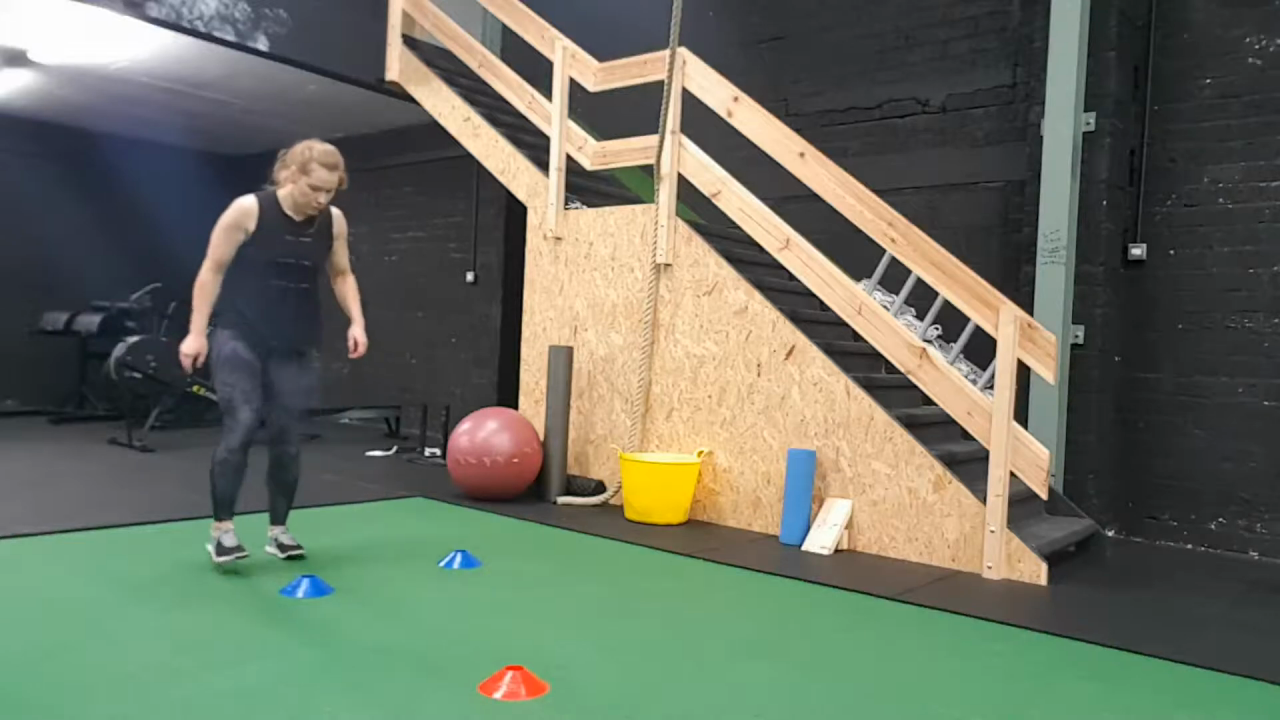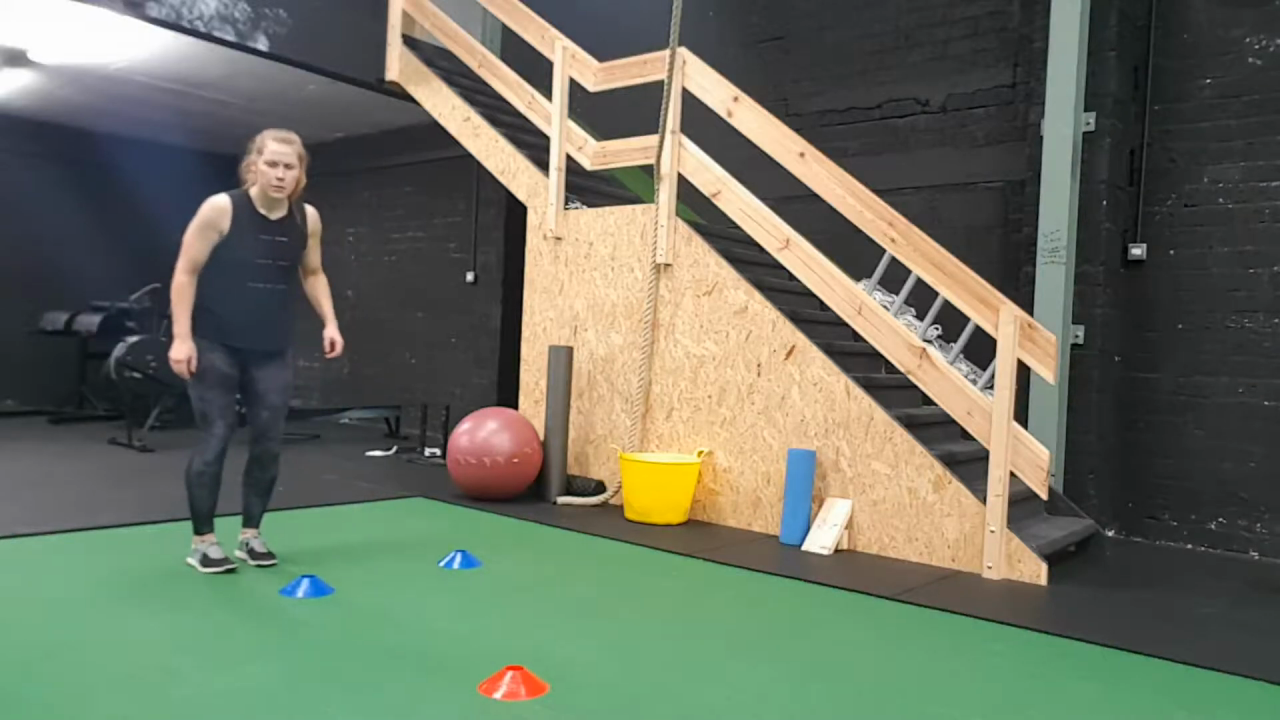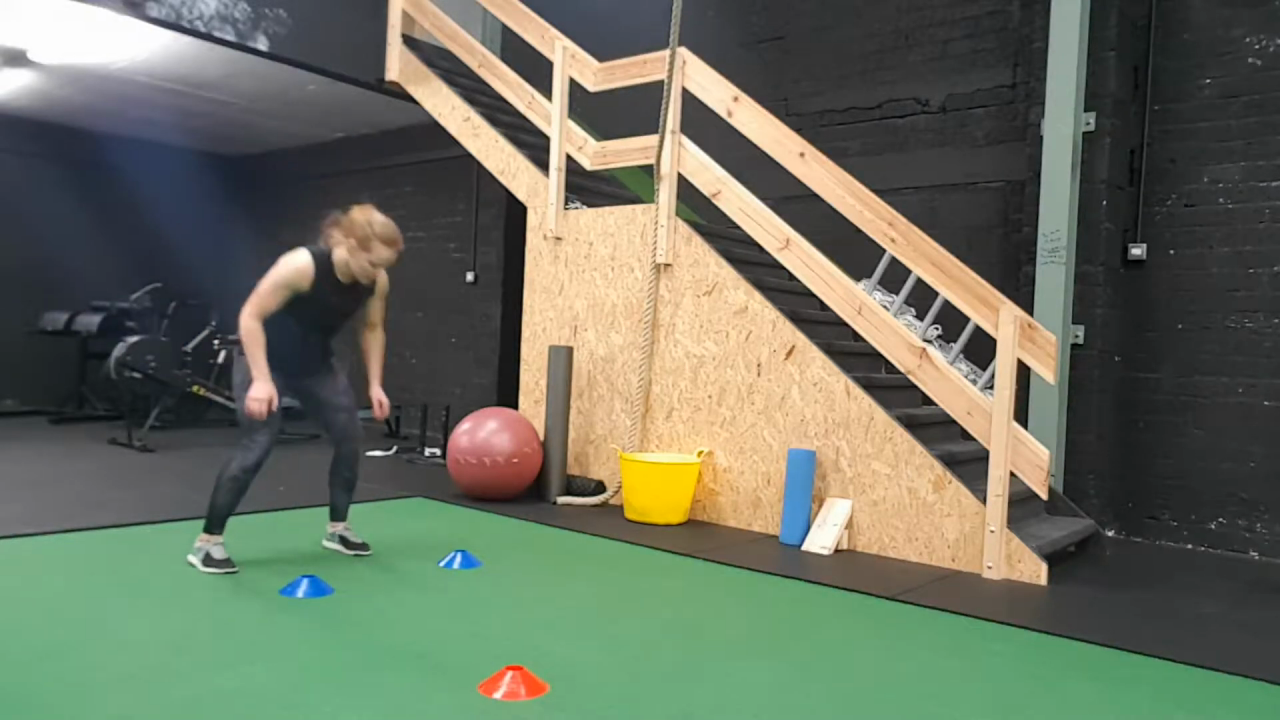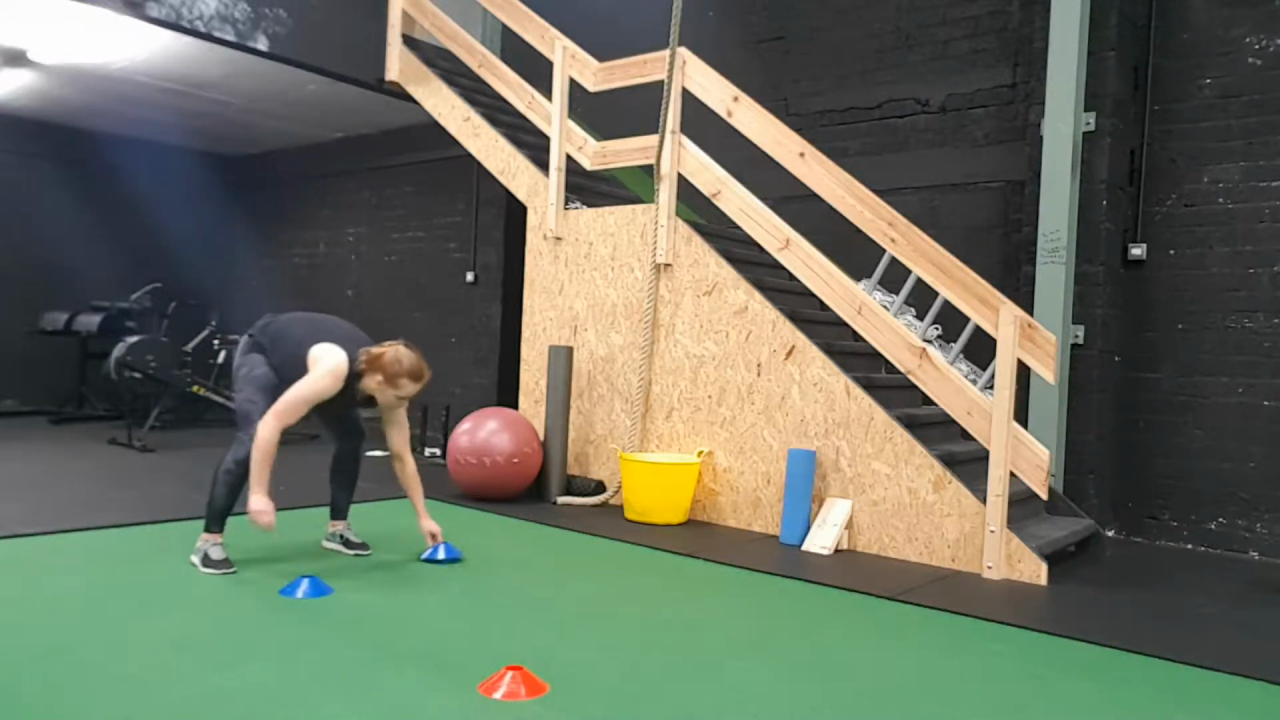
dt=1s
person 1, frame 1
left shoulder: (334, 221)
right shoulder: (248, 210)
left elbow: (341, 275)
right elbow: (212, 271)
left wrist: (356, 321)
right wrist: (197, 331)
left hip: (296, 348)
right hip: (238, 337)
left knee: (286, 439)
right knee: (241, 428)
left ankle: (278, 530)
right ankle: (222, 529)
person 1, frame 2
left shoulder: (308, 220)
right shoulder: (220, 210)
left elbow: (312, 274)
right elbow: (185, 274)
left wrist: (330, 322)
right wrist: (181, 337)
left hip: (272, 350)
right hip: (215, 346)
left knee: (268, 444)
right knee: (215, 440)
left ankle: (251, 534)
right ankle: (202, 540)
person 1, frame 3
left shoulder: (376, 281)
right shoulder: (301, 265)
left elbow: (372, 329)
right elbow: (251, 317)
left wrist: (375, 384)
right wrist: (261, 380)
left hip: (316, 365)
right hip: (267, 361)
left knee: (349, 437)
right knee: (257, 446)
left ankle: (337, 528)
right ankle: (207, 542)
person 1, frame 4
left shoulder: (389, 385)
right shoulder: (333, 371)
left elbow: (402, 456)
right elbow: (270, 425)
left wrist: (423, 516)
right wrist: (259, 494)
left hip: (306, 351)
right hip: (263, 351)
left knee: (351, 437)
right knee: (251, 439)
left ankle: (338, 528)
right ankle: (208, 541)
